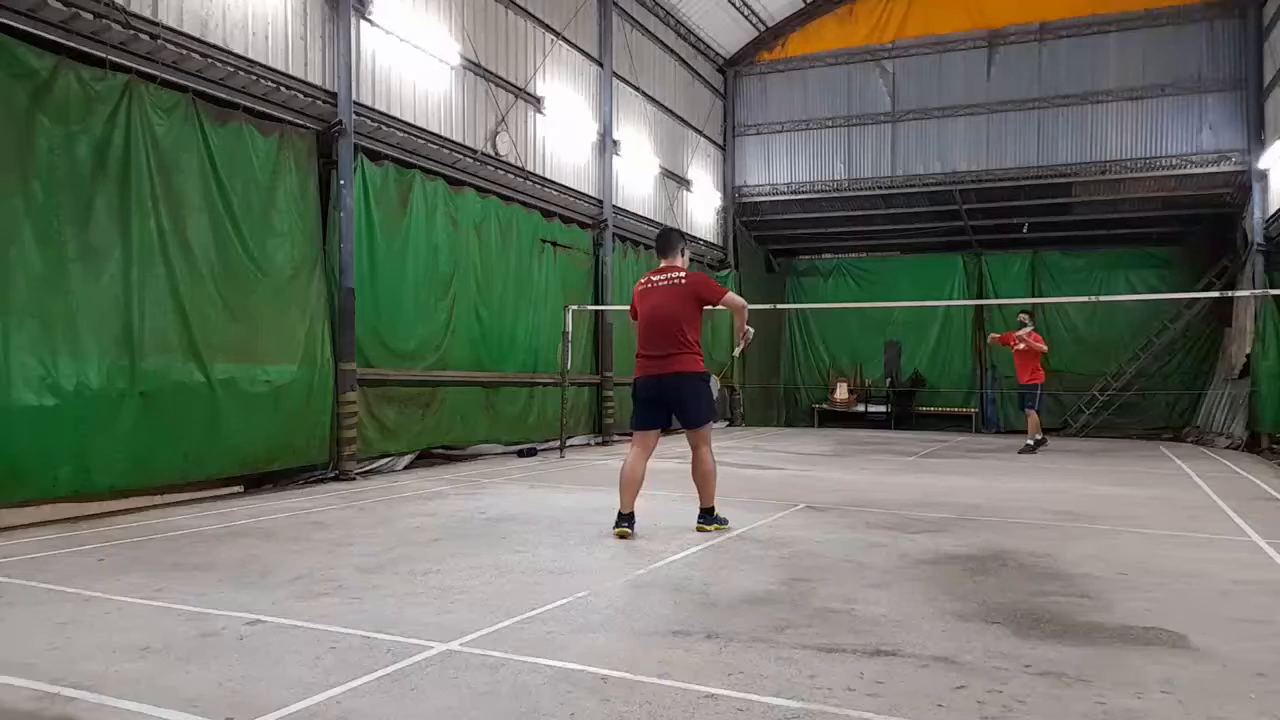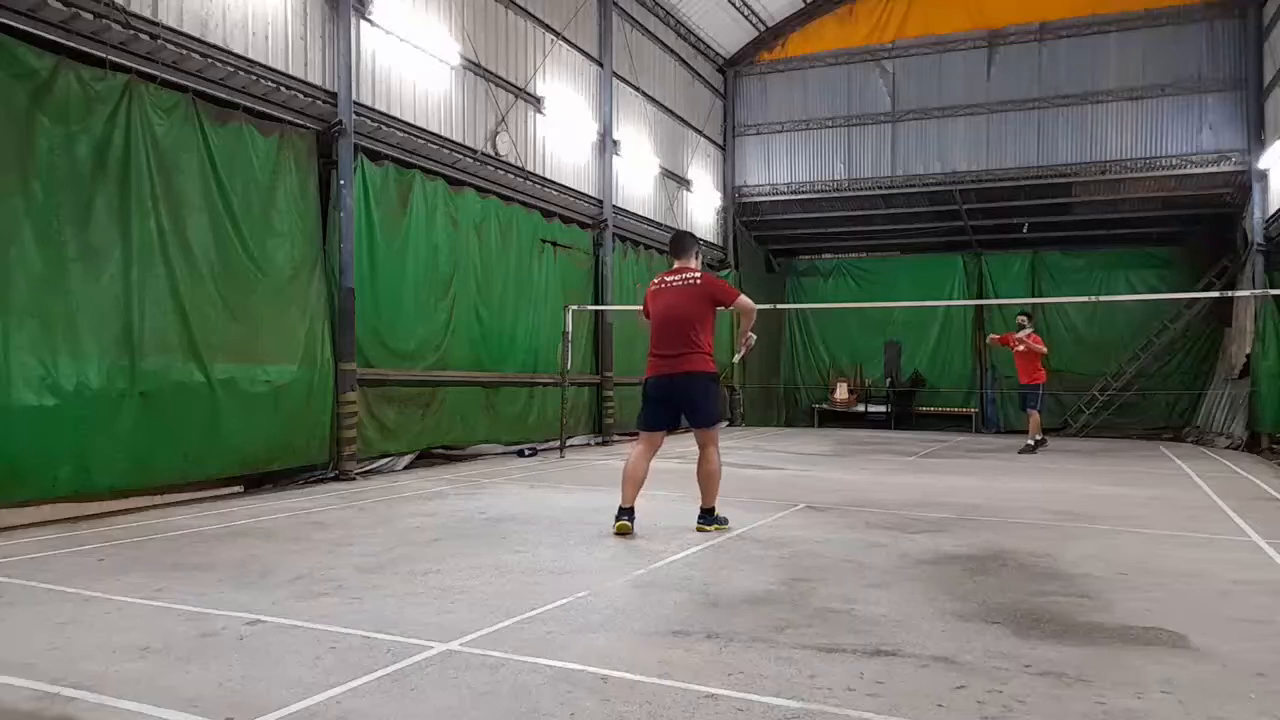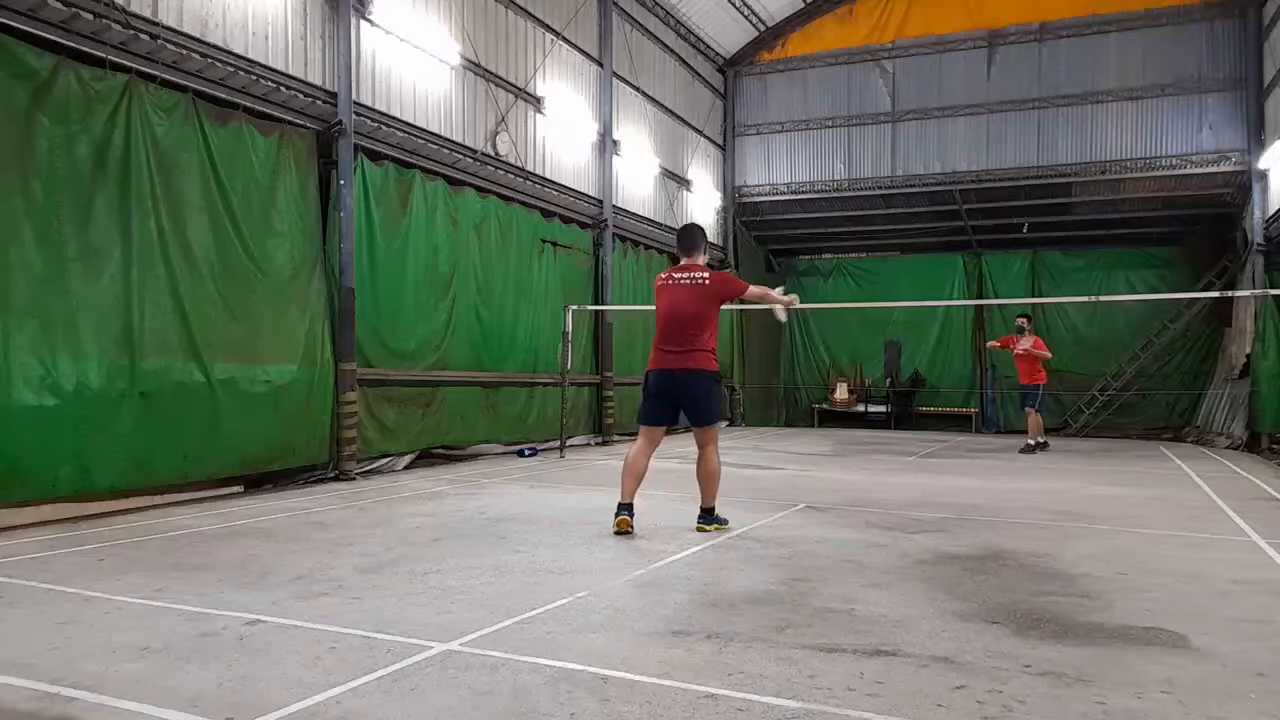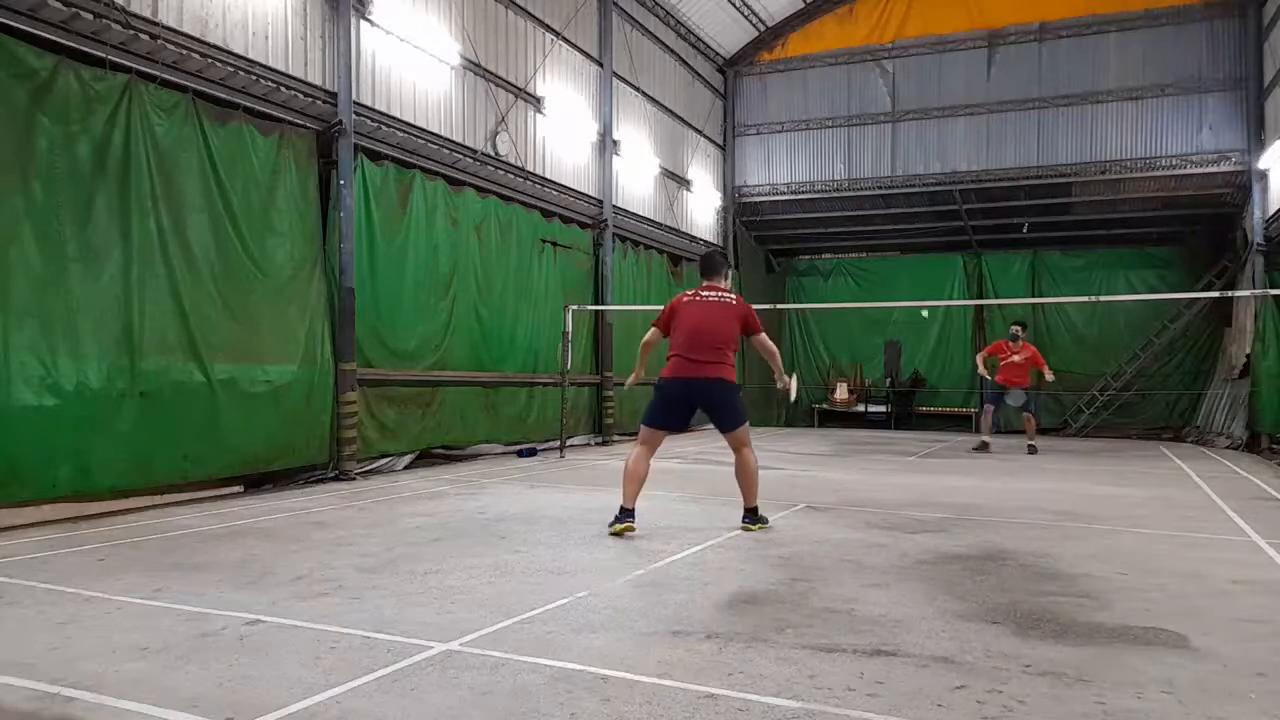
dt=0.5s
person 1, frame 1
left shoulder: (641, 288)
right shoulder: (694, 281)
right elbow: (739, 304)
right wrist: (741, 328)
left hip: (647, 376)
right hip: (686, 374)
left knee: (639, 448)
right knee: (701, 446)
left ankle: (625, 517)
right ankle: (707, 515)
person 1, frame 2
left shoulder: (654, 288)
right shoulder: (706, 281)
right elbow: (749, 308)
right wrist: (744, 335)
left hip: (658, 375)
right hip: (697, 374)
left knee: (644, 447)
right knee: (708, 446)
left ankle: (625, 513)
right ankle: (708, 516)
person 1, frame 3
left shoulder: (661, 281)
right shoulder: (715, 280)
right elbow: (761, 294)
right wrist: (784, 299)
left hip: (659, 371)
right hip: (698, 372)
left knee: (645, 442)
right knee: (708, 446)
left ankle: (625, 509)
right ankle: (708, 515)
person 1, frame 4
left shoulder: (680, 301)
right shoulder: (739, 306)
left elbow: (648, 341)
right elbow: (769, 348)
left wrist: (638, 372)
right wrist: (781, 374)
left hip: (676, 380)
right hip: (720, 382)
left knee: (643, 447)
right knee: (742, 446)
left ankle: (625, 512)
right ankle: (751, 514)
